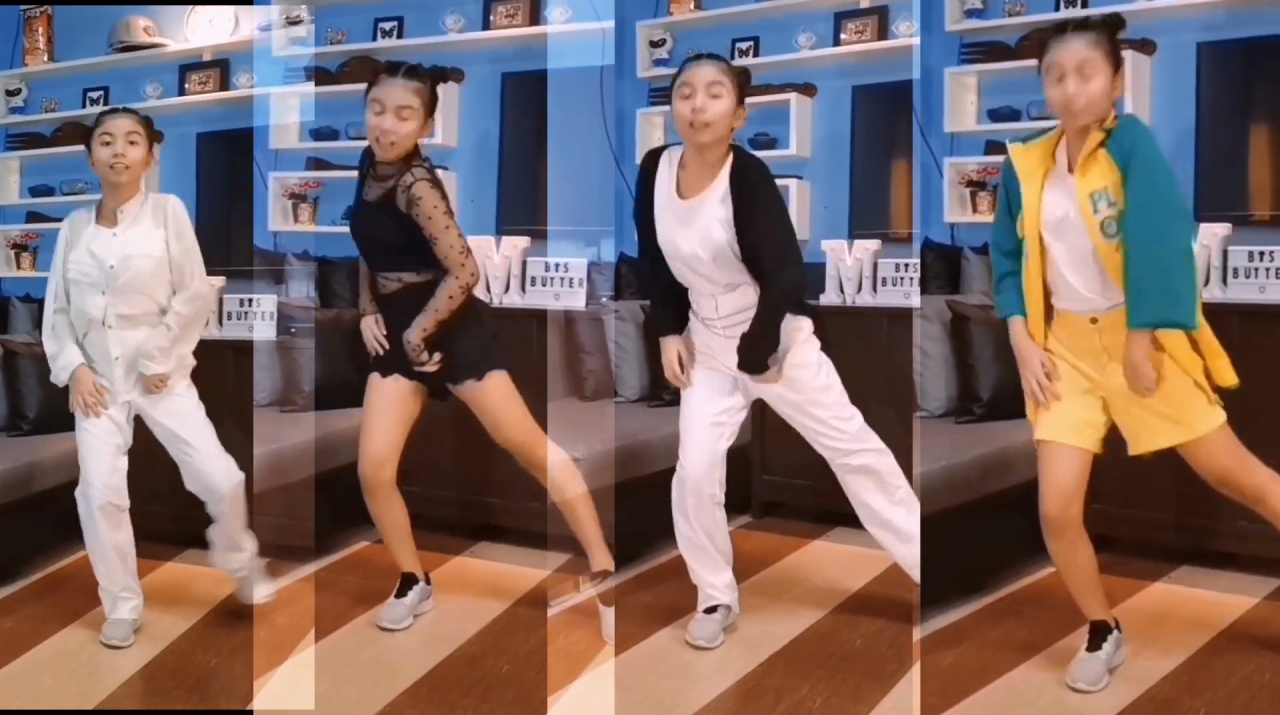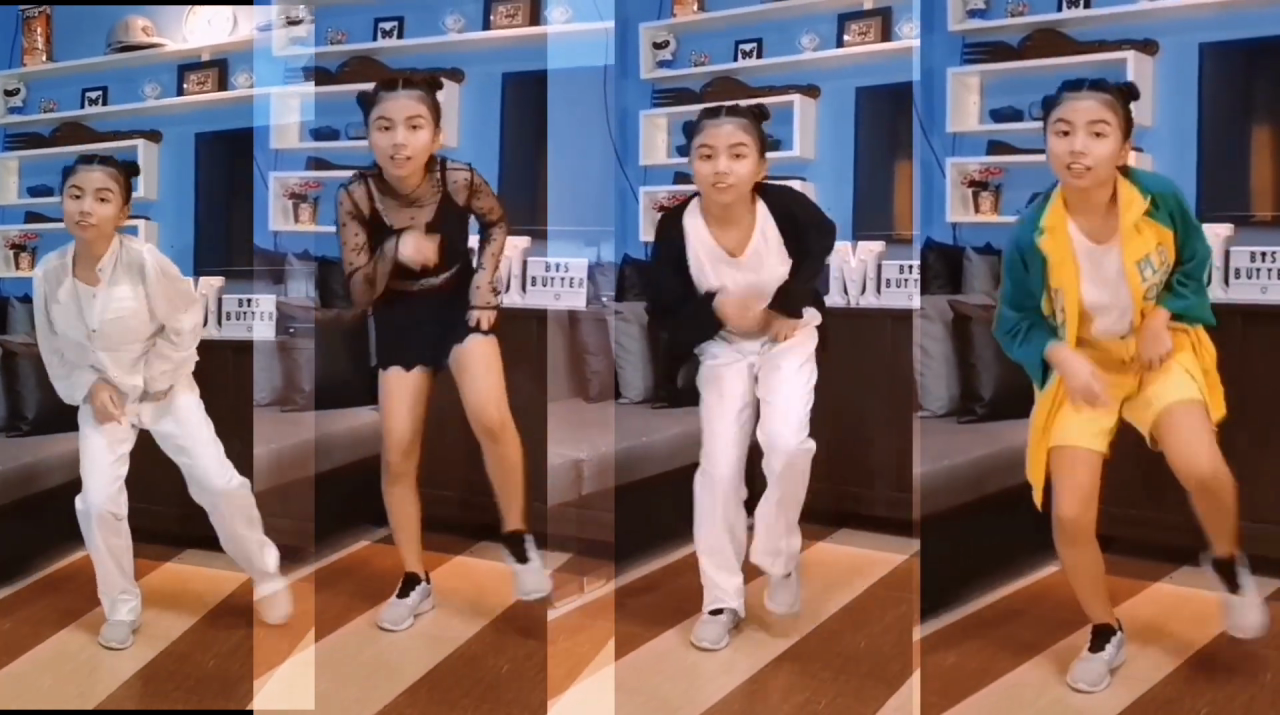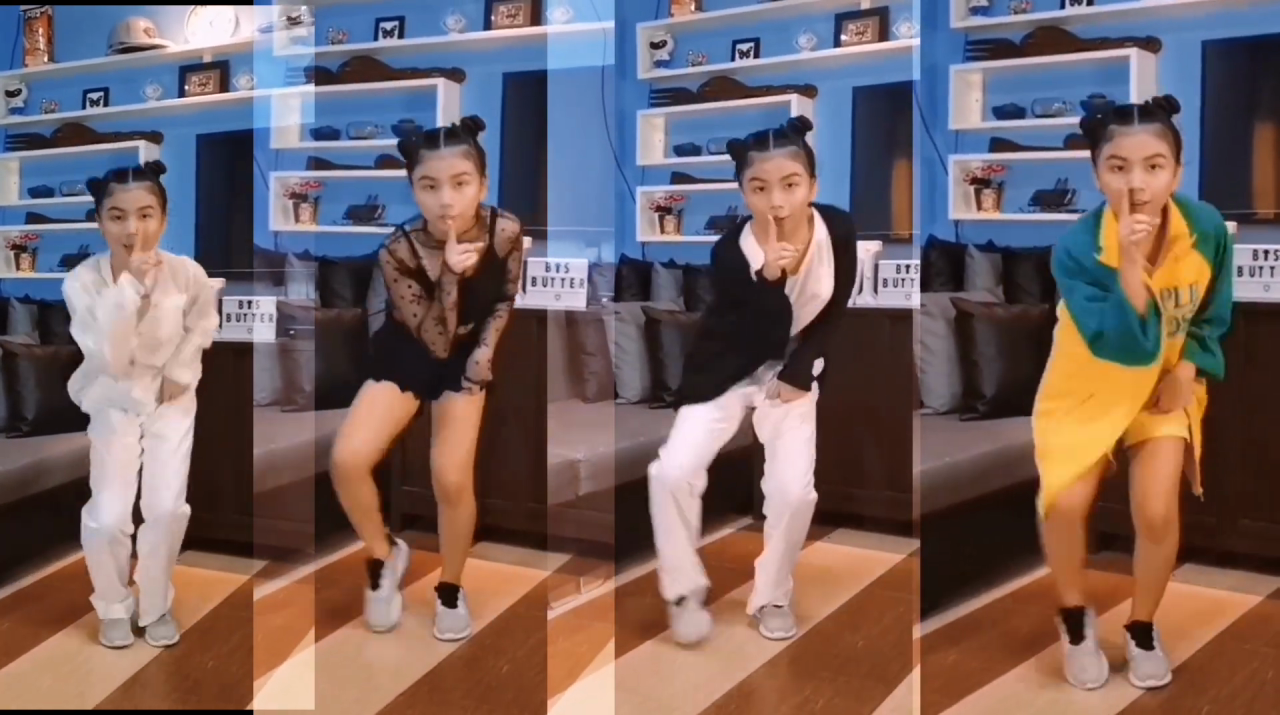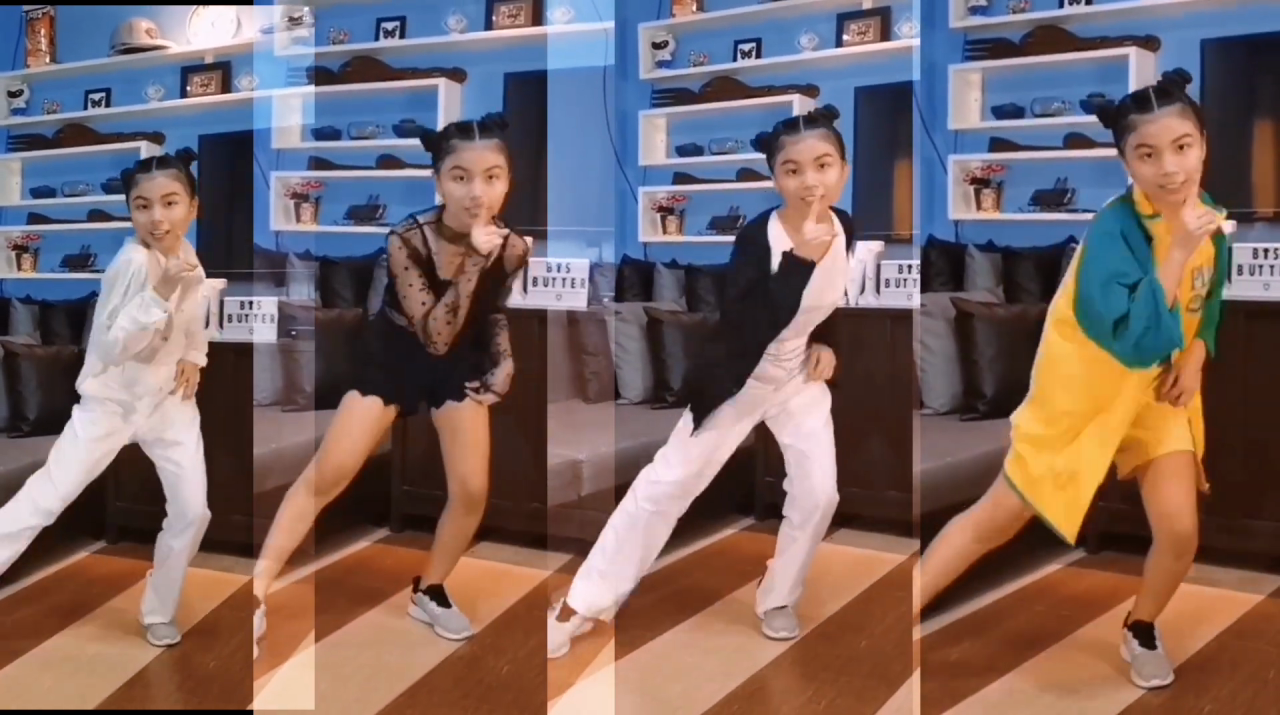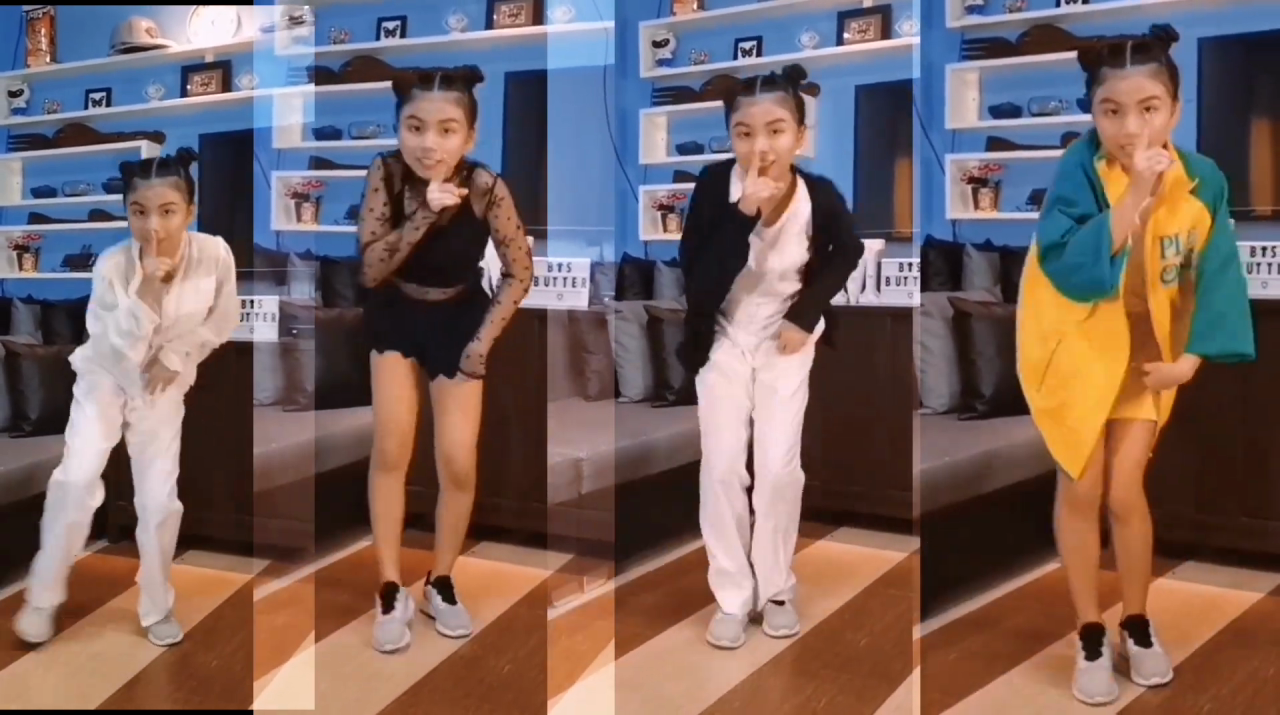
dt=0.4s
person 1, frame 1
left shoulder: (1132, 142)
right shoulder: (1021, 167)
left elbow: (1162, 246)
right elbow: (1009, 262)
left wrist: (1141, 338)
right wrist: (1021, 339)
left hip: (1150, 341)
right hip: (1065, 349)
right knee: (1058, 511)
right ankle: (1103, 631)
person 1, frame 2
left shoulder: (1161, 200)
right shoulder: (1033, 230)
left elbow: (1192, 263)
right elbow: (1015, 323)
left wrist: (1162, 322)
right wrist: (1065, 362)
left hip: (1160, 350)
right hip: (1082, 369)
left knee: (1204, 472)
right knee: (1073, 514)
left ankle: (1228, 563)
right ankle: (1104, 632)
person 1, frame 3
left shoulder: (1205, 230)
right shoulder: (1077, 250)
left elbow: (1218, 308)
right elbow: (1123, 345)
left wrist: (1187, 364)
right wrist: (1129, 266)
left hip: (1173, 377)
right hip: (1096, 380)
left knee: (1155, 513)
right knee: (1061, 507)
left ankle: (1143, 629)
right ankle: (1076, 616)
person 1, frame 4
left shoulder: (1204, 216)
right shoulder: (1111, 232)
right elbow: (1128, 340)
left wrist: (1198, 347)
right wrist: (1171, 254)
left hip: (1159, 386)
right hip: (1083, 386)
left knee: (1179, 532)
right knee: (1001, 516)
left ankle: (1141, 629)
person 1, frame 5
left shoulder: (1202, 180)
right shoulder: (1078, 170)
left elbow: (1217, 270)
right elbow: (1074, 273)
left wrist: (1191, 355)
right wrist: (1133, 196)
left hip: (1147, 348)
right hip: (1074, 344)
left knee: (1125, 491)
right knee: (1083, 482)
left ankle: (1139, 624)
right ankle: (1090, 634)
person 2, frame 1
left shoulder: (747, 175)
right shoulder: (654, 169)
left elbow: (783, 271)
left wrist: (758, 353)
right wrist: (669, 332)
left hip: (774, 340)
right hip: (706, 342)
left knee: (852, 447)
right knee: (695, 474)
right ankle: (717, 597)
person 2, frame 2
left shoulder: (784, 204)
right shoulder: (676, 228)
left elbow: (822, 239)
right elbow: (663, 311)
left wrist: (790, 304)
right wrist: (717, 310)
left hip: (785, 335)
right hip: (724, 346)
left knee: (788, 445)
right knee: (720, 468)
left ankle: (778, 556)
right ankle: (723, 599)
person 2, frame 3
left shoulder: (836, 228)
right shoulder: (732, 254)
left elbow: (833, 308)
right elbow: (760, 338)
left wrist: (798, 373)
right wrist: (770, 276)
left hip: (789, 372)
right hip: (727, 372)
left knee: (793, 491)
right knee: (674, 471)
left ankle: (772, 596)
right ankle: (685, 588)
person 2, frame 4
left shoulder: (842, 227)
right shoulder: (760, 236)
right elbow: (749, 325)
left wrist: (826, 342)
right wrist: (801, 258)
left hip: (799, 376)
right hip: (741, 377)
left knee: (818, 494)
right knee: (669, 482)
left ankle: (778, 599)
right ankle: (581, 602)
person 2, frame 5
left shoulder: (820, 195)
right shoulder: (713, 186)
left elbow: (845, 255)
right elbow: (698, 276)
left wrist: (805, 315)
right wrist: (744, 211)
left hip: (784, 337)
right hip: (723, 335)
left knee: (779, 466)
right knee: (722, 465)
left ankle: (775, 589)
right ankle: (733, 597)
person 3, frame 1
left shoulder: (422, 184)
right shoulder: (372, 166)
left elbow: (461, 270)
left wrist: (420, 330)
right wrist: (370, 310)
left hip: (451, 328)
right hip: (396, 331)
left knee: (532, 450)
right knee: (373, 473)
left ankle: (604, 571)
right ankle: (413, 580)
person 3, frame 2
left shoulder: (462, 179)
right shoulder: (356, 197)
left elbow: (497, 224)
right elbow: (362, 293)
left wrist: (485, 277)
right wrist: (394, 256)
left hip: (464, 307)
right hip: (402, 321)
left knee: (490, 419)
right knee: (398, 458)
left ankle: (518, 537)
right ankle: (414, 579)
person 3, frame 3
left shoulder: (503, 229)
right shoulder: (398, 252)
right elbow: (436, 341)
left wrist: (486, 348)
right wrist: (449, 277)
left hip: (467, 354)
right hip: (405, 354)
left knee: (452, 481)
right knee: (347, 462)
left ankle: (450, 589)
right ankle: (385, 556)
person 3, frame 4
left shoulder: (509, 246)
right shoulder: (410, 239)
right elbow: (434, 336)
left wrist: (507, 356)
right wrist: (470, 259)
left hip: (462, 360)
right hip: (395, 353)
left knee: (472, 489)
right knee: (327, 474)
left ankle: (428, 590)
right ankle: (255, 596)
person 3, frame 5
left shoulder: (486, 190)
right shoulder: (386, 174)
left elbow: (519, 275)
right elbow: (372, 270)
left wrist: (483, 340)
right wrist: (424, 212)
left hip: (459, 322)
right hip: (395, 315)
left knee: (457, 464)
right knee: (391, 451)
left ankle: (441, 585)
right ankle: (391, 591)
person 4, frame 1
left shoulder: (167, 211)
right shoulder: (72, 226)
left elbow: (195, 297)
right elbow: (57, 309)
left wrist: (162, 362)
right wrist: (74, 368)
left hip: (158, 374)
right hip: (95, 377)
left knee: (221, 479)
right knee: (99, 492)
left ankle: (241, 564)
right ankle: (123, 606)
person 4, frame 2
left shoulder: (146, 259)
right shoulder: (49, 273)
left elbow: (186, 325)
right elbow: (55, 352)
left wrist: (154, 381)
right wrist: (89, 388)
left hip: (166, 387)
right hip: (101, 395)
left knee: (221, 486)
right knee: (98, 503)
left ankle: (265, 573)
right ankle: (121, 608)
person 4, frame 3
left shoulder: (185, 271)
right shoulder: (83, 282)
left elbow: (204, 321)
right elbow: (106, 359)
left wrist: (182, 372)
right wrist: (124, 285)
left hip: (170, 399)
right hip: (114, 405)
left knee: (167, 508)
right knee: (109, 519)
left ankle: (154, 607)
right ankle: (114, 606)
person 4, frame 4
left shoulder: (184, 255)
right shoulder: (133, 260)
right elbow: (112, 346)
left wrist: (194, 356)
right wrist: (160, 291)
left hip: (169, 399)
right hip: (112, 397)
left knee: (193, 511)
right knee: (49, 494)
left ankle: (159, 611)
person 4, frame 5
left shoulder: (213, 254)
right shoulder: (113, 263)
left elbow: (223, 320)
right elbow: (117, 345)
left wrist: (174, 360)
right wrist: (143, 290)
left hip: (159, 388)
right hip: (102, 378)
left knee: (160, 502)
right knee: (76, 482)
left ankle: (156, 607)
right ankle: (43, 596)
